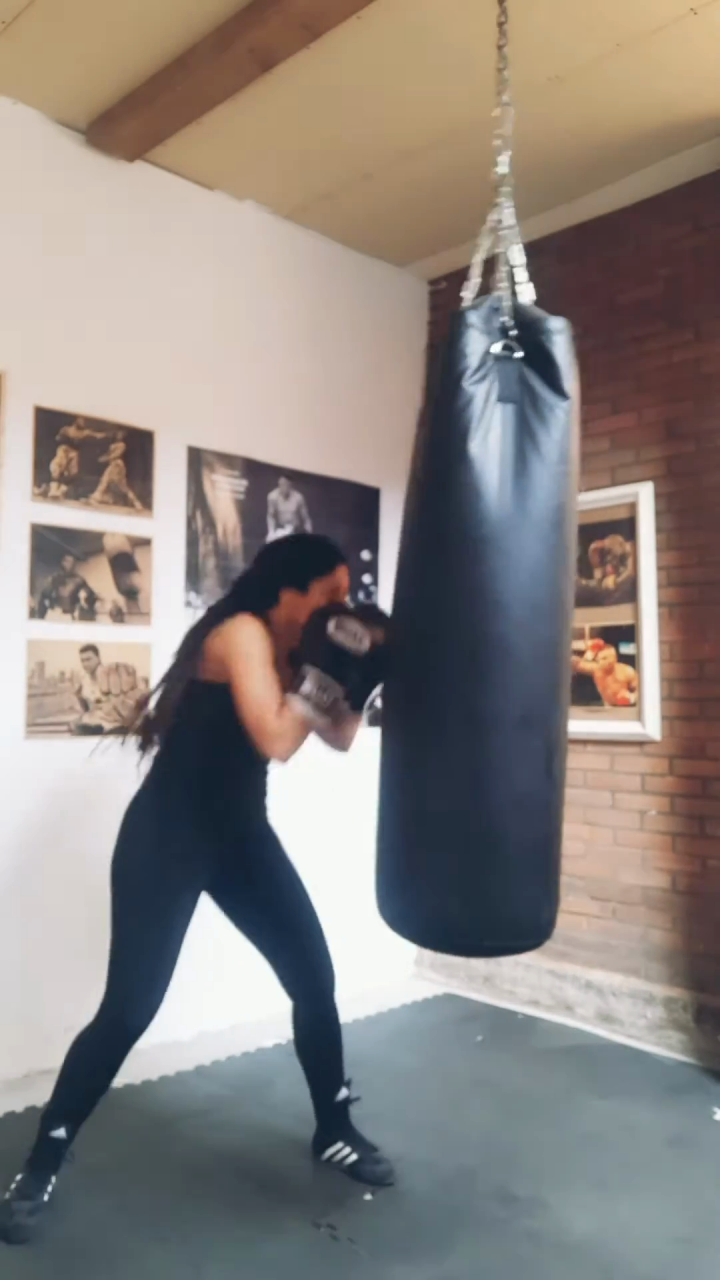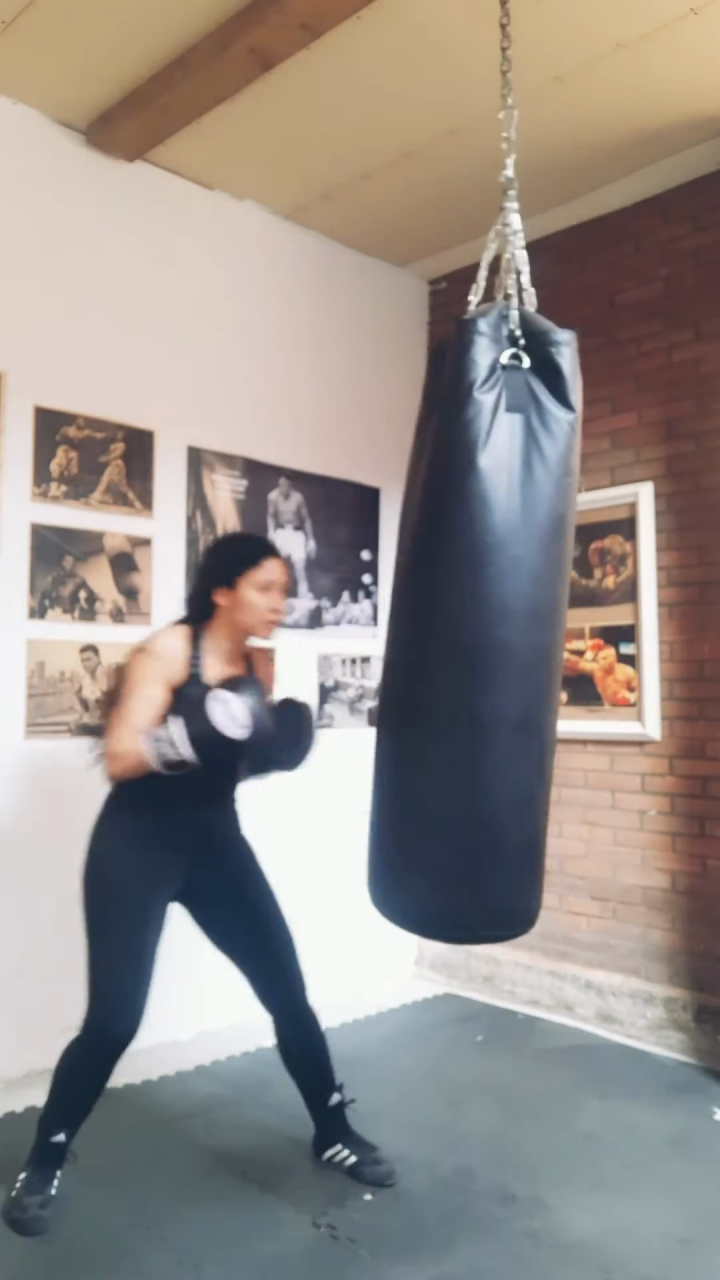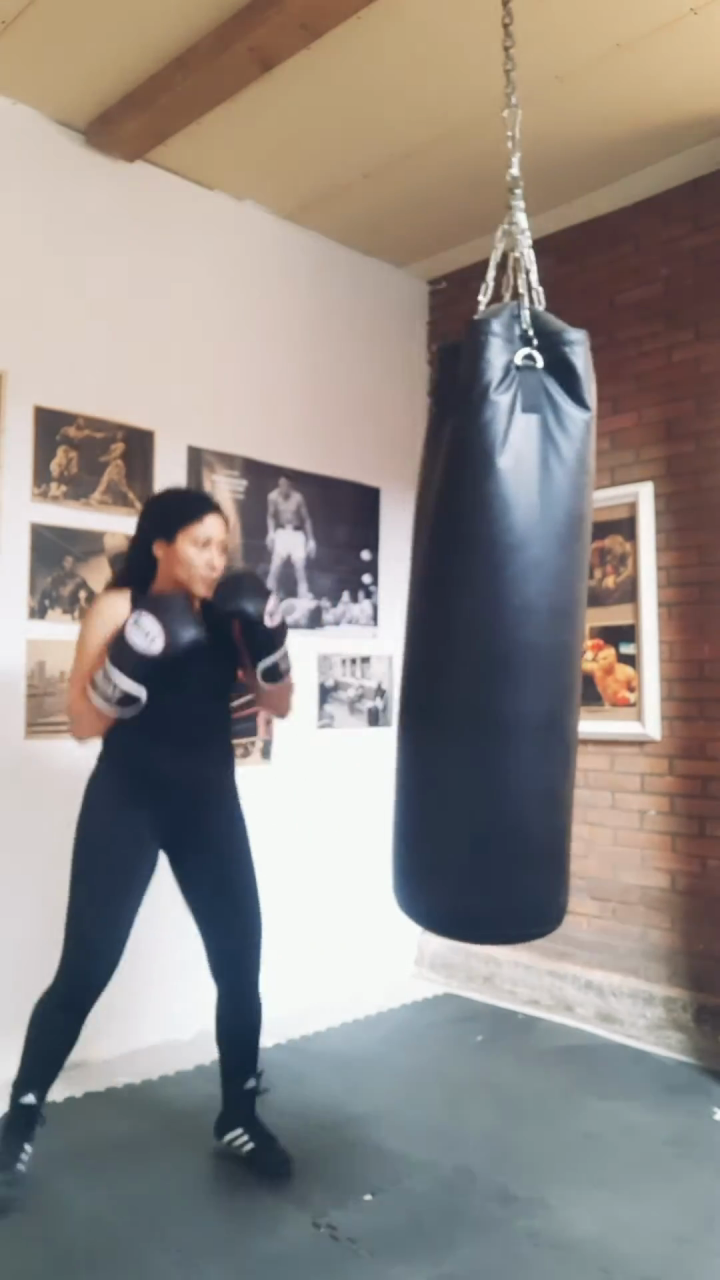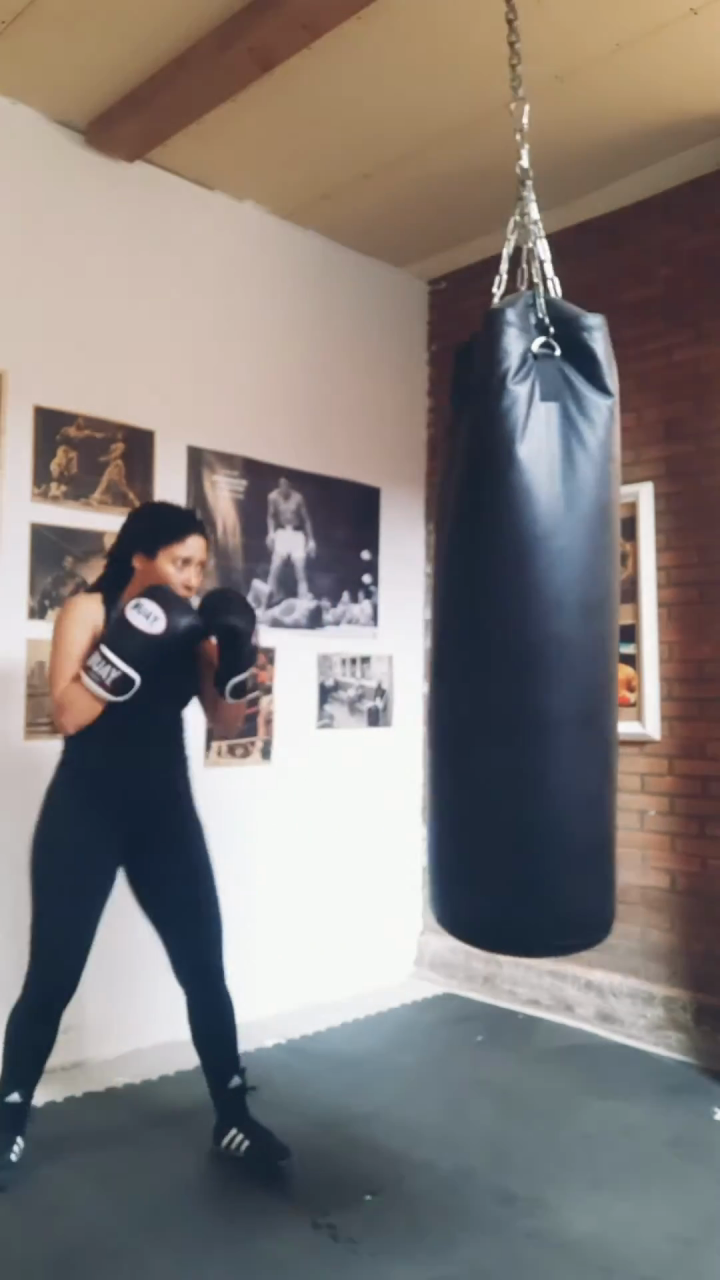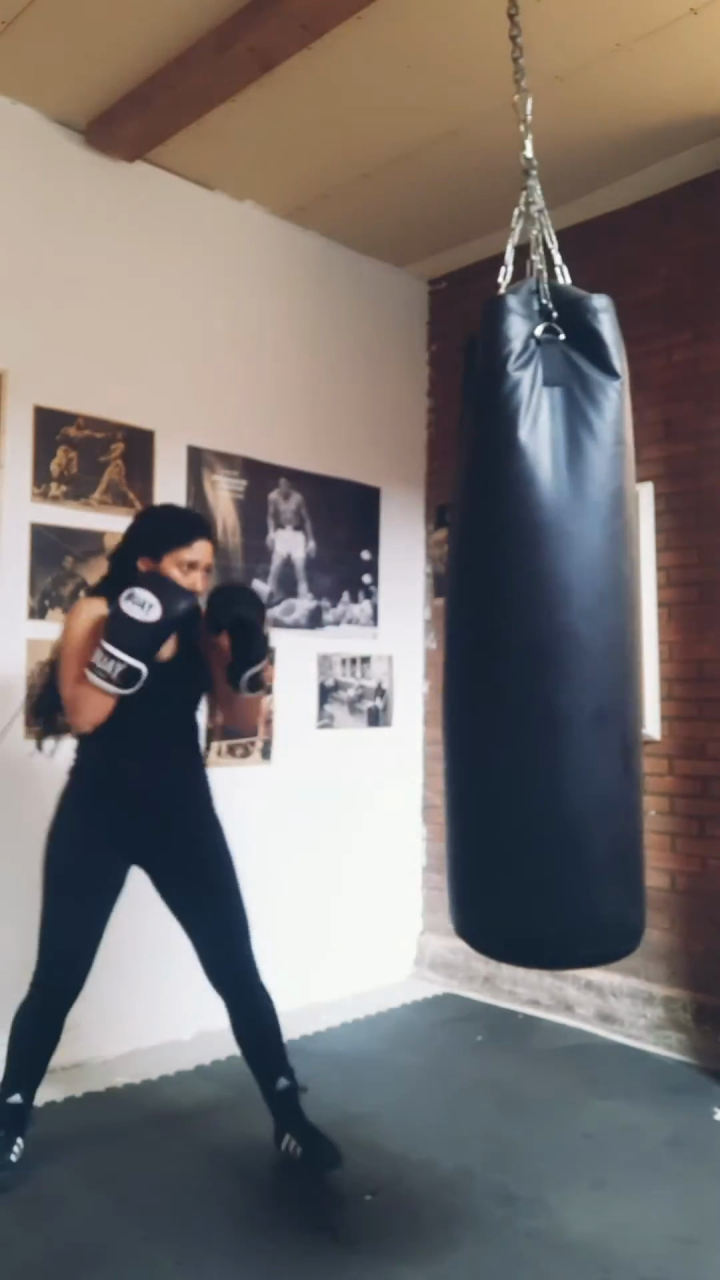
dt=0.4s
person 1, frame 1
left shoulder: (291, 649)
right shoulder: (242, 635)
left elbow: (342, 738)
right elbow: (276, 742)
left hip: (241, 834)
right hip: (166, 838)
left knee: (314, 978)
right knee: (128, 1011)
left ankle: (334, 1131)
person 1, frame 2
left shoulder: (252, 666)
right shoulder: (169, 650)
right elbow: (118, 758)
left wrist: (270, 746)
right wrist: (200, 730)
left hip: (214, 843)
right hip: (135, 844)
left knee: (287, 991)
right knee: (114, 1020)
left ankle: (333, 1133)
person 1, frame 3
left shoulder: (228, 609)
right shoulder: (117, 610)
left elbow: (278, 707)
right elbow: (85, 724)
left wrist: (268, 637)
right wrist: (136, 659)
left hip: (209, 802)
right hip: (127, 802)
left knee: (240, 968)
right knee: (85, 972)
left ankle: (239, 1118)
person 1, frame 4
left shoulder: (194, 623)
right shoulder: (88, 612)
left elbow: (226, 721)
right elbow: (68, 716)
left wrist: (238, 652)
right wrist: (129, 643)
left hip: (166, 812)
right hip: (84, 814)
left knee: (204, 969)
left ankle: (232, 1117)
person 1, frame 5
left shoulder: (204, 627)
right shoulder: (96, 616)
left elbow: (242, 723)
right elbow: (81, 716)
left wrist: (247, 653)
right wrist: (131, 637)
left hip: (182, 814)
right hip: (97, 817)
left knee: (236, 970)
right knee: (58, 978)
left ankle: (289, 1116)
